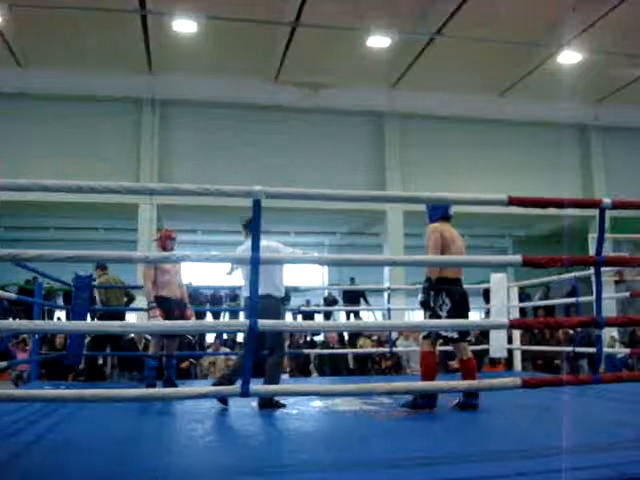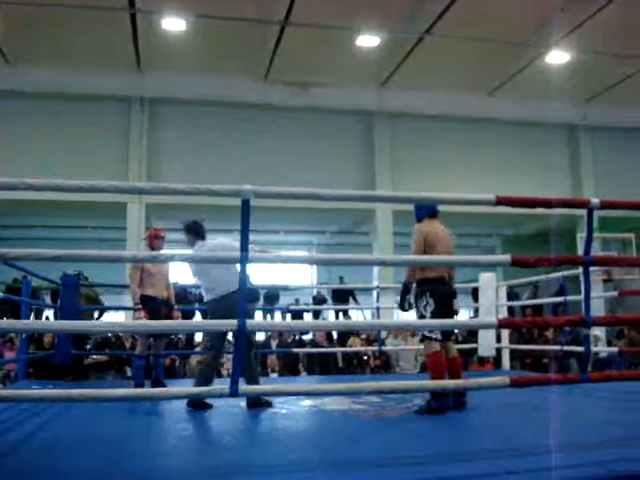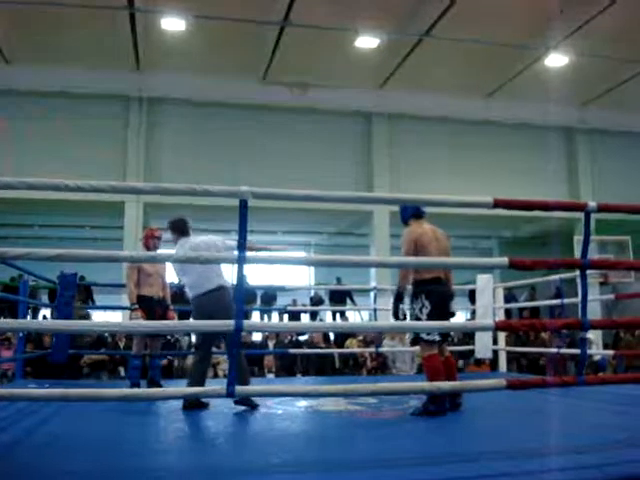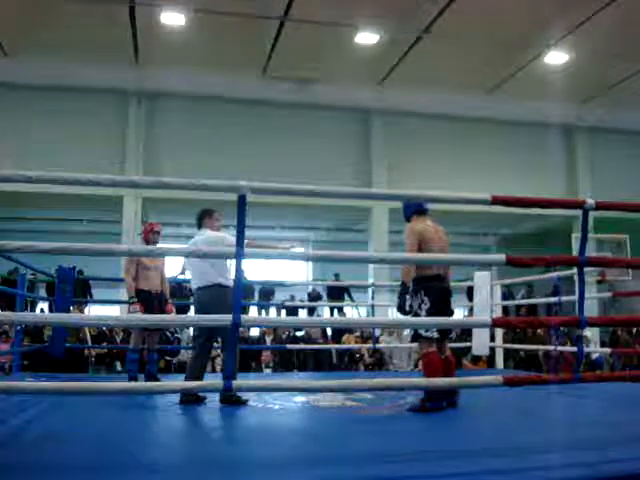
dt=0.4s
person 1, frame 1
left shoulder: (434, 229)
right shoulder: (457, 235)
left wrist: (427, 287)
left hip: (443, 289)
right hip: (458, 289)
left knee: (429, 340)
right knee: (461, 343)
left ankle: (427, 396)
right ankle: (471, 397)
person 1, frame 2
left shoulder: (421, 228)
right shoulder: (446, 232)
left wrist: (405, 289)
right wrist: (452, 295)
left hip: (428, 289)
right hip: (444, 288)
left knee: (431, 342)
right knee: (446, 341)
left ankle: (440, 398)
right ankle: (458, 395)
person 1, frame 3
left shoulder: (411, 232)
right shoulder: (440, 233)
left elbow: (406, 268)
right elbow: (448, 269)
left wrist: (398, 298)
right wrist: (449, 296)
left hip: (425, 291)
right hip: (442, 289)
left knee: (428, 346)
right knee: (440, 345)
left ankle: (437, 401)
right ankle: (453, 396)
person 1, frame 4
left shoulder: (413, 228)
right shoulder: (440, 230)
left elbow: (410, 262)
left wrist: (403, 292)
left hip: (425, 288)
right hip: (441, 286)
left knee: (427, 343)
right knee: (441, 342)
left ankle: (434, 398)
right ankle: (450, 394)
person 2, frame 1
left shoulder: (241, 250)
right shoulder: (274, 247)
left elbow: (233, 267)
right elbow: (300, 255)
left wrist: (231, 270)
left hip: (251, 302)
right hip: (271, 302)
left knee: (251, 348)
right knee: (275, 350)
left ankle: (224, 382)
right ankle: (267, 397)
person 2, frame 2
right shoulder: (224, 244)
left hip: (214, 305)
right hip: (235, 299)
left knee: (213, 351)
right knee: (246, 347)
left ankle: (197, 396)
right ankle: (254, 396)
person 2, frame 3
left shoulder: (177, 257)
right shoulder: (207, 242)
right wrist: (267, 248)
left hip: (198, 303)
right hip: (219, 296)
left knee: (202, 349)
right knee: (234, 345)
left ankle: (192, 397)
person 2, frame 4
left shoulder: (191, 245)
right shoulder: (218, 238)
left elbow: (188, 267)
right elbow: (249, 246)
left hip: (200, 295)
right hip: (219, 293)
left knee: (201, 345)
right knee: (229, 343)
left ankle: (189, 392)
right ankle: (228, 392)
person 3, frame 1
left shoulder: (177, 262)
right elbow: (148, 284)
left wrist: (187, 305)
right wrist: (152, 305)
left hip: (177, 303)
right hip: (161, 302)
left knee: (172, 345)
right knee: (156, 343)
left ankle: (170, 381)
right ankle: (150, 384)
person 3, frame 2
left shoulder: (165, 261)
right elbow: (134, 285)
left wrist: (173, 306)
right wrist: (138, 307)
left hip: (164, 303)
right hip: (148, 302)
left knee: (160, 345)
right knee: (143, 343)
left ankle: (158, 381)
right ankle: (138, 384)
person 3, frame 3
left shoulder: (161, 262)
right elbow: (131, 285)
left wrist: (169, 307)
right wrist: (134, 307)
left hip: (160, 304)
right hip: (144, 302)
left knee: (156, 345)
right knee: (139, 344)
left ankle: (154, 382)
right ankle: (134, 384)
person 3, frame 4
left shoulder: (161, 256)
right elbow: (129, 279)
left wrist: (168, 301)
right wrist: (133, 300)
left hip: (158, 298)
right hip: (142, 297)
left knee: (154, 340)
right knee: (137, 338)
left ankle: (151, 376)
right ankle: (132, 377)
